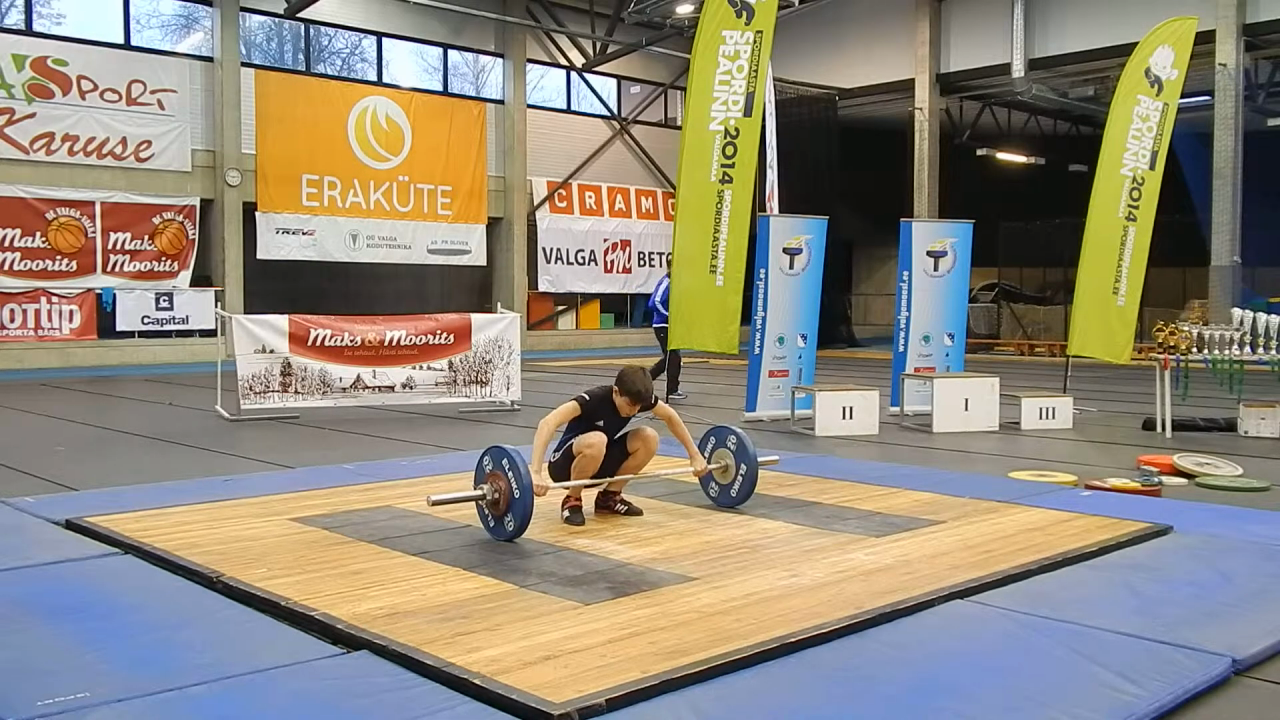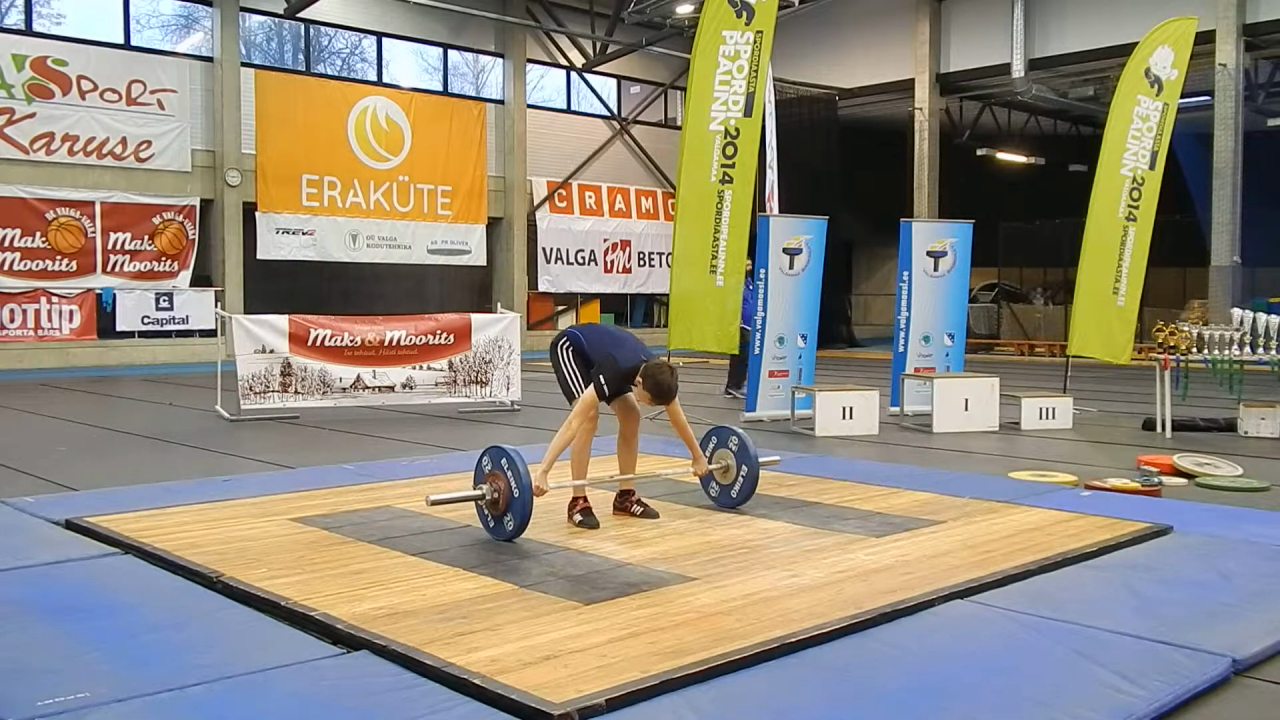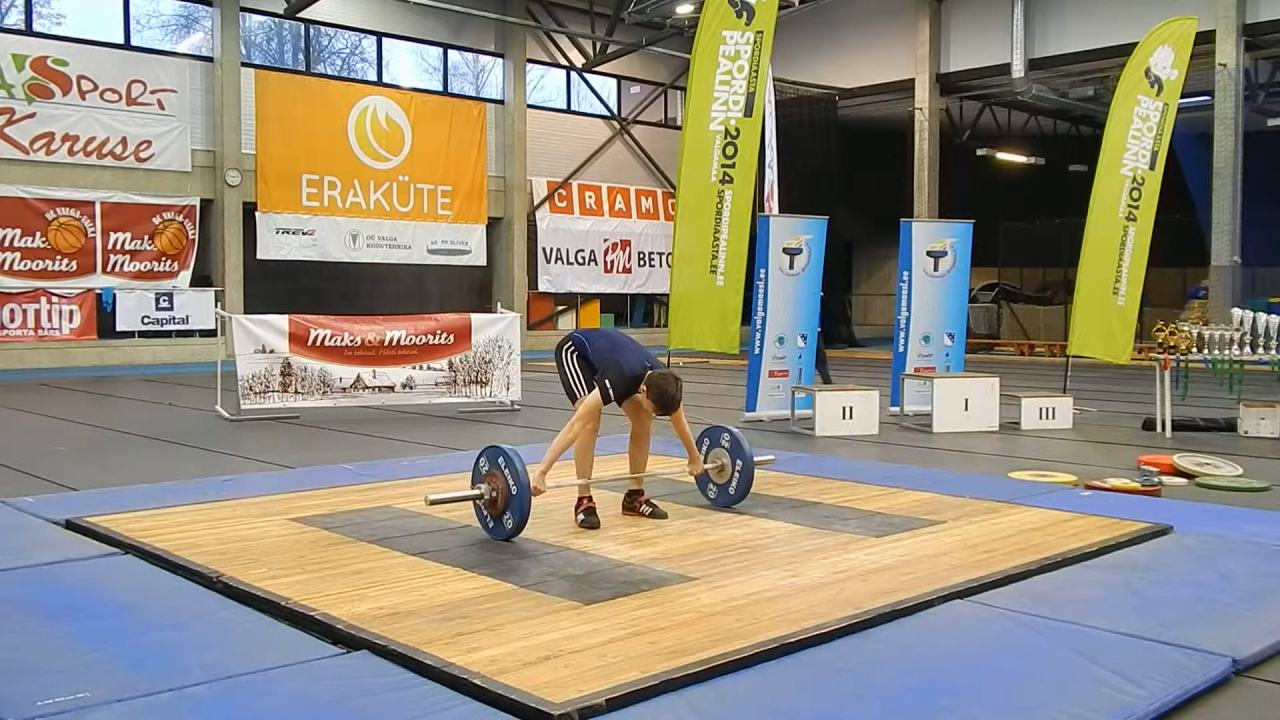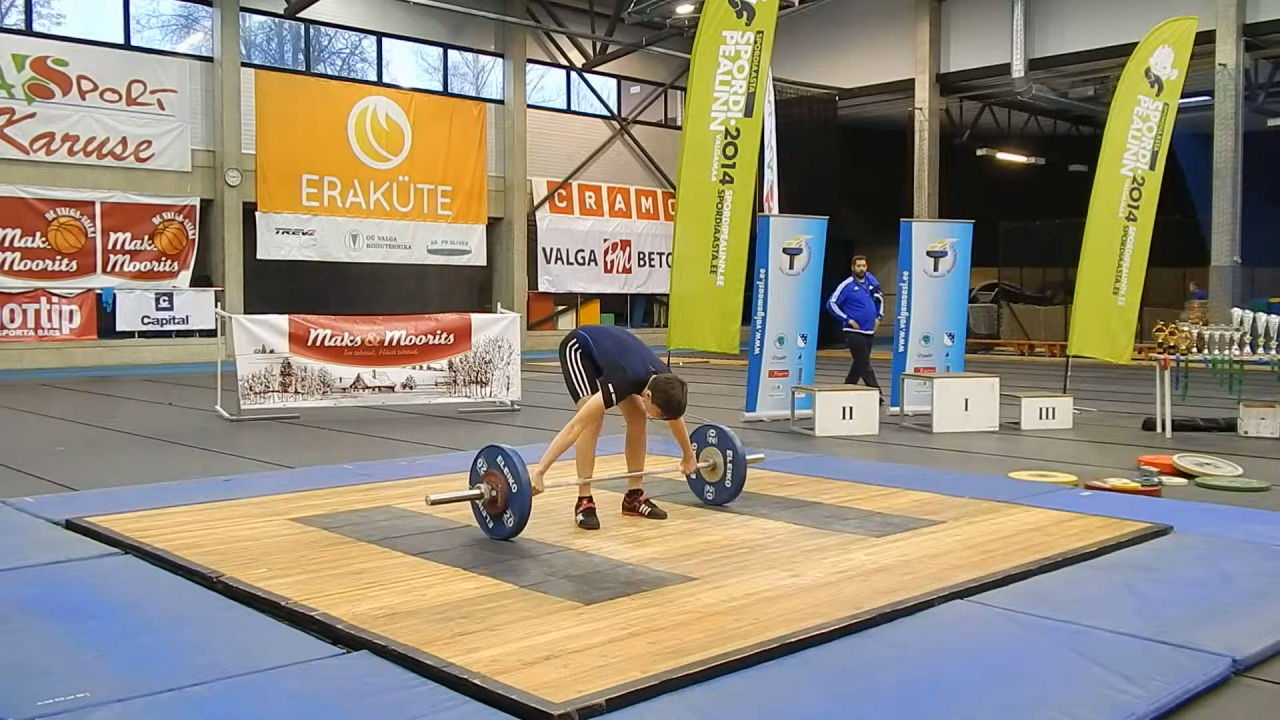
dt=0.7s
person 1, frame 1
left shoulder: (639, 396)
right shoulder: (593, 399)
left elbow: (671, 417)
right elbow: (546, 424)
left wrist: (695, 455)
right wrist: (536, 472)
left hip: (598, 463)
right hip: (564, 464)
left knee: (649, 438)
right knee: (596, 441)
left ankle: (609, 496)
right ankle: (572, 501)
person 1, frame 2
left shoulder: (658, 375)
right shoulder: (615, 372)
left elbow: (678, 418)
right elbow: (574, 423)
left wrist: (698, 457)
right wrist: (542, 472)
left hip: (599, 347)
right hip: (570, 346)
left knee: (631, 418)
right knee: (589, 417)
left ankle: (625, 496)
right ankle: (578, 503)
person 1, frame 3
left shoulder: (663, 381)
right shoulder: (619, 378)
left elbow: (679, 421)
right elbow: (575, 426)
left wrist: (695, 458)
right wrist: (541, 472)
left hip: (605, 347)
right hip: (574, 350)
left knee: (643, 419)
right knee: (590, 420)
left ankle: (635, 496)
right ankle: (584, 501)
person 1, frame 4
left shoulder: (664, 382)
right shoulder: (624, 381)
left elbow: (676, 419)
right elbow: (576, 426)
left wrist: (689, 456)
right wrist: (538, 472)
left hip: (604, 347)
right hip: (577, 347)
left knee: (637, 417)
right knee: (593, 420)
left ankle: (634, 496)
right ankle: (583, 501)
